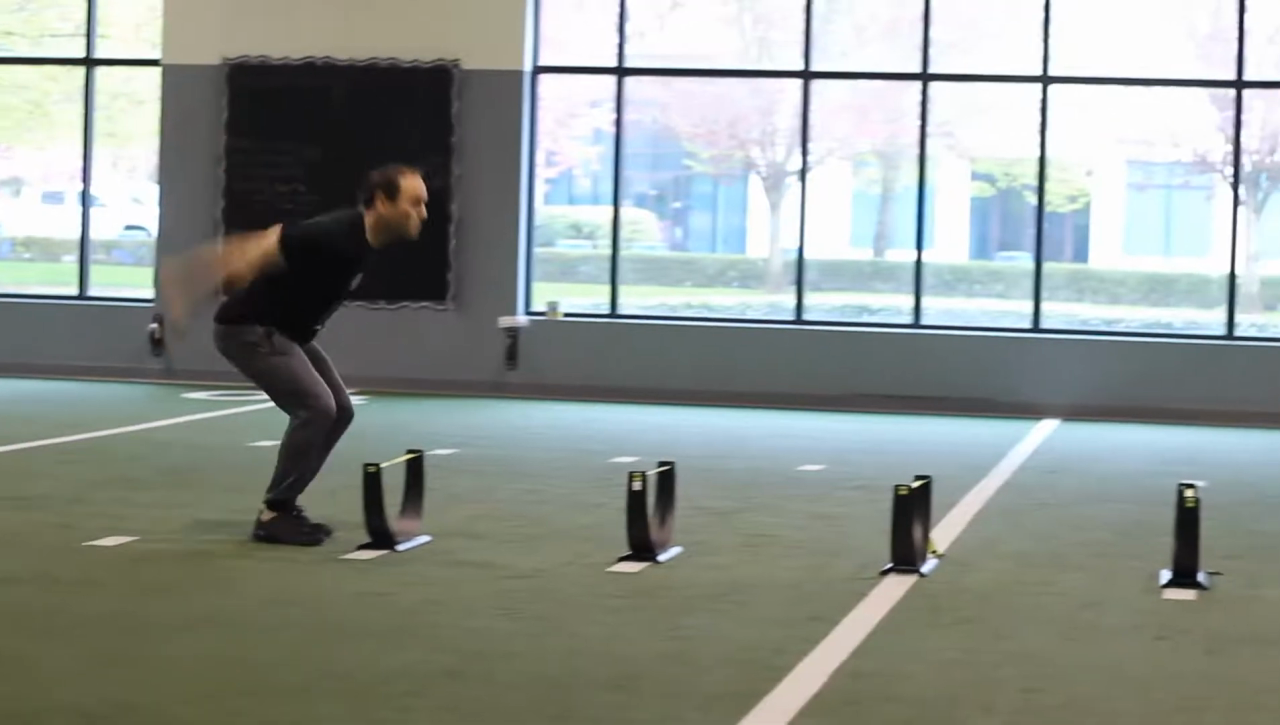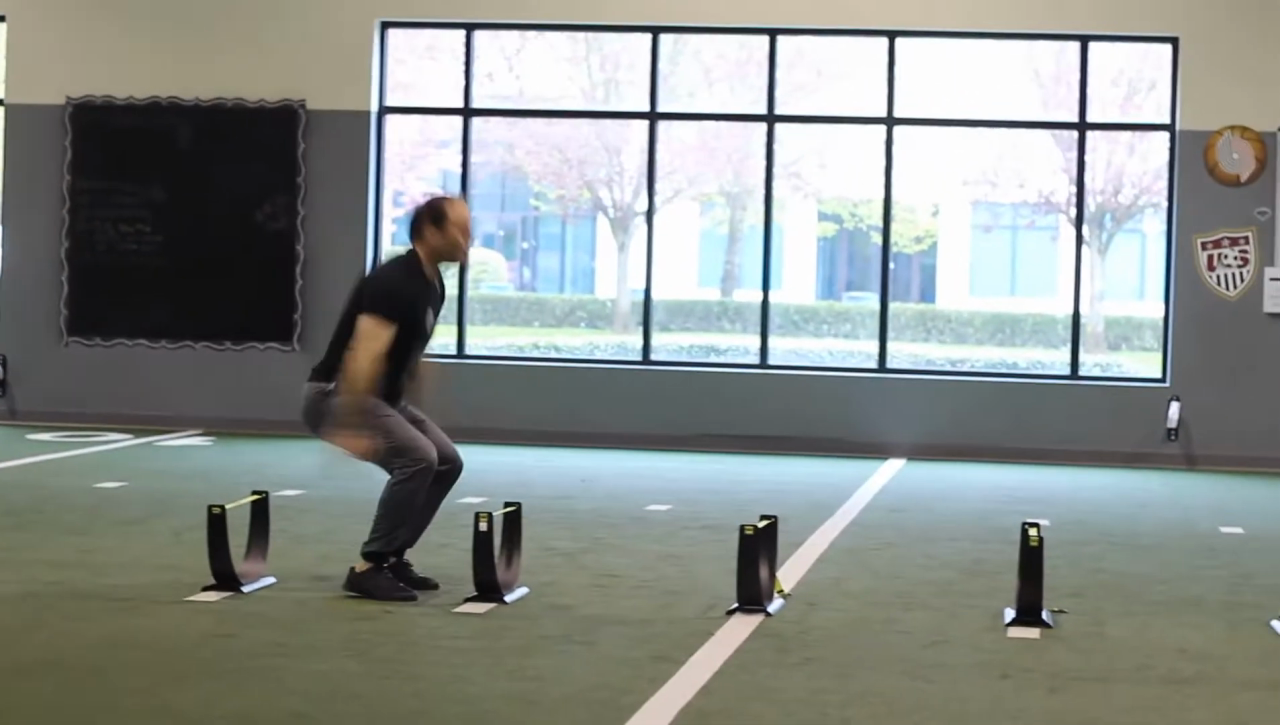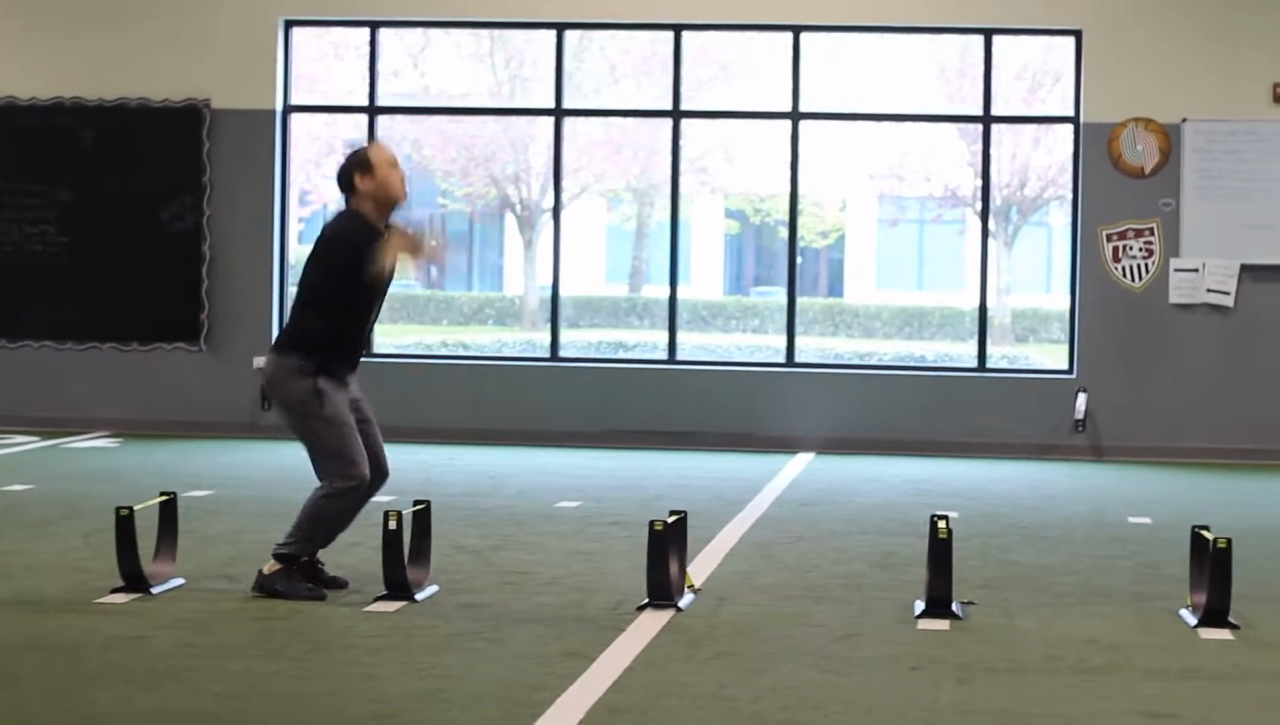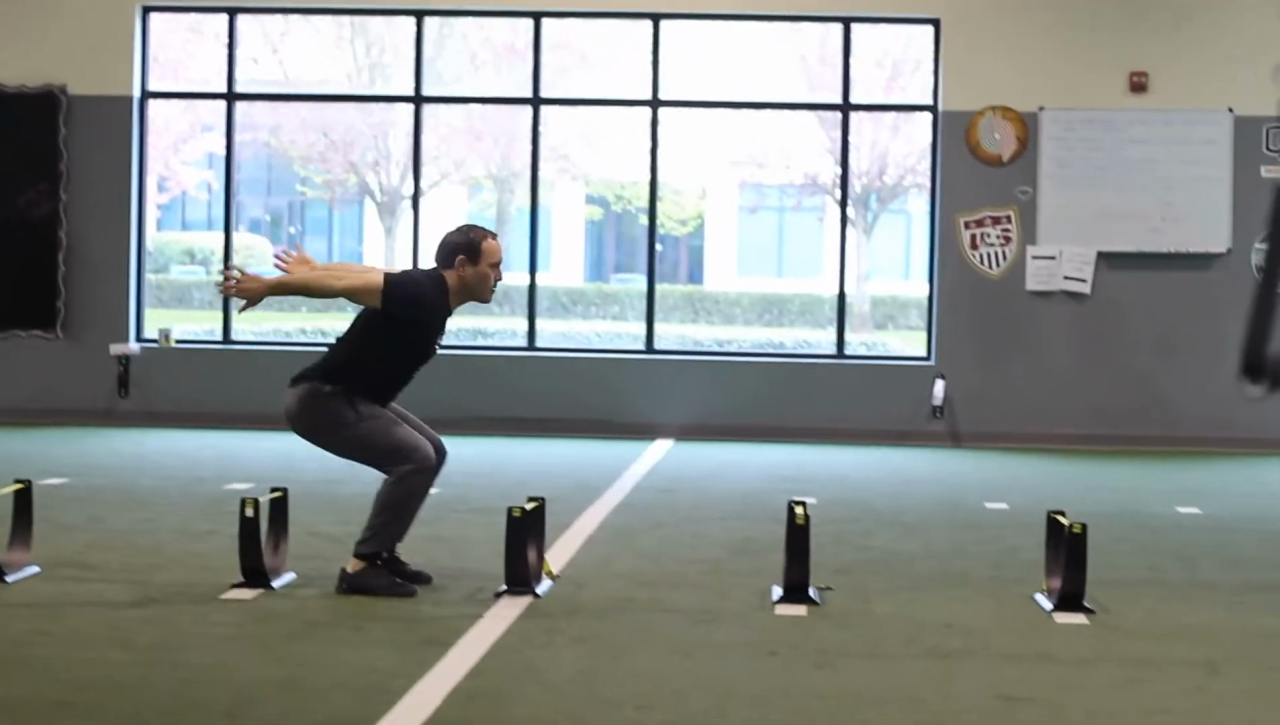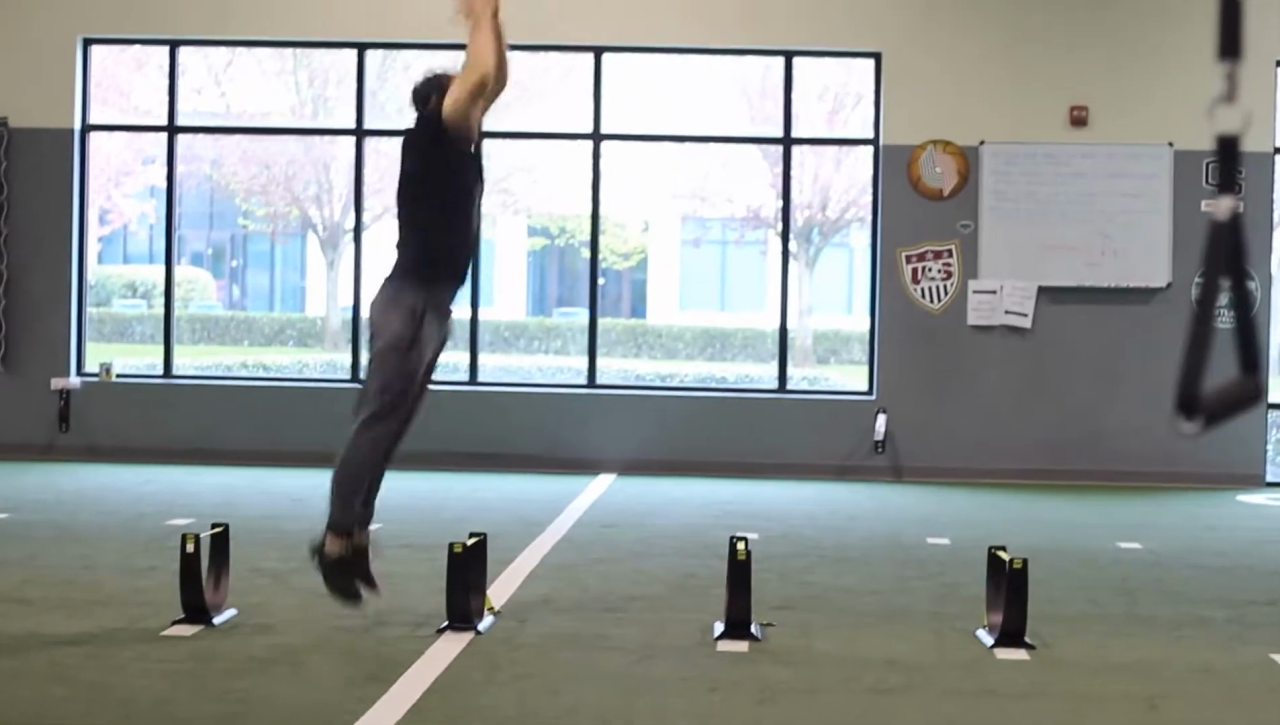
dt=1s
person 1, frame 1
left shoulder: (359, 230)
right shoulder: (333, 236)
right elbow: (256, 252)
right wrist: (188, 288)
left hip: (284, 329)
right hip: (248, 329)
left knee: (337, 412)
right knee: (317, 408)
left ankle: (283, 505)
right ankle: (275, 514)
person 1, frame 2
left shoulder: (432, 284)
right shoulder: (397, 284)
right elbow: (365, 354)
right wrist: (348, 427)
left hip: (382, 398)
right hip: (335, 398)
left knee: (445, 463)
right knee: (418, 460)
left ankle: (391, 558)
right ankle: (369, 565)
person 1, frame 3
left shoulder: (373, 232)
right shoulder: (350, 234)
left hip: (334, 373)
right hip: (303, 372)
left knee: (373, 472)
right knee: (349, 475)
left ankle: (300, 558)
right ankle: (280, 567)
person 1, frame 4
left shoulder: (433, 296)
right shoulder: (418, 293)
left elbow: (356, 272)
right elbow: (342, 283)
left wrist: (310, 268)
right wrist: (267, 287)
left hip: (348, 396)
right hip: (321, 399)
left knee: (431, 453)
right knee: (416, 459)
left ankle: (380, 554)
right ankle: (362, 566)
person 1, frame 5
left shoulder: (447, 141)
right shoulder: (435, 131)
left elbow: (491, 79)
right elbow: (483, 75)
left hip: (427, 305)
right hip: (411, 305)
left knee: (390, 422)
right knee: (384, 421)
left ankle: (348, 534)
right ankle: (340, 540)
